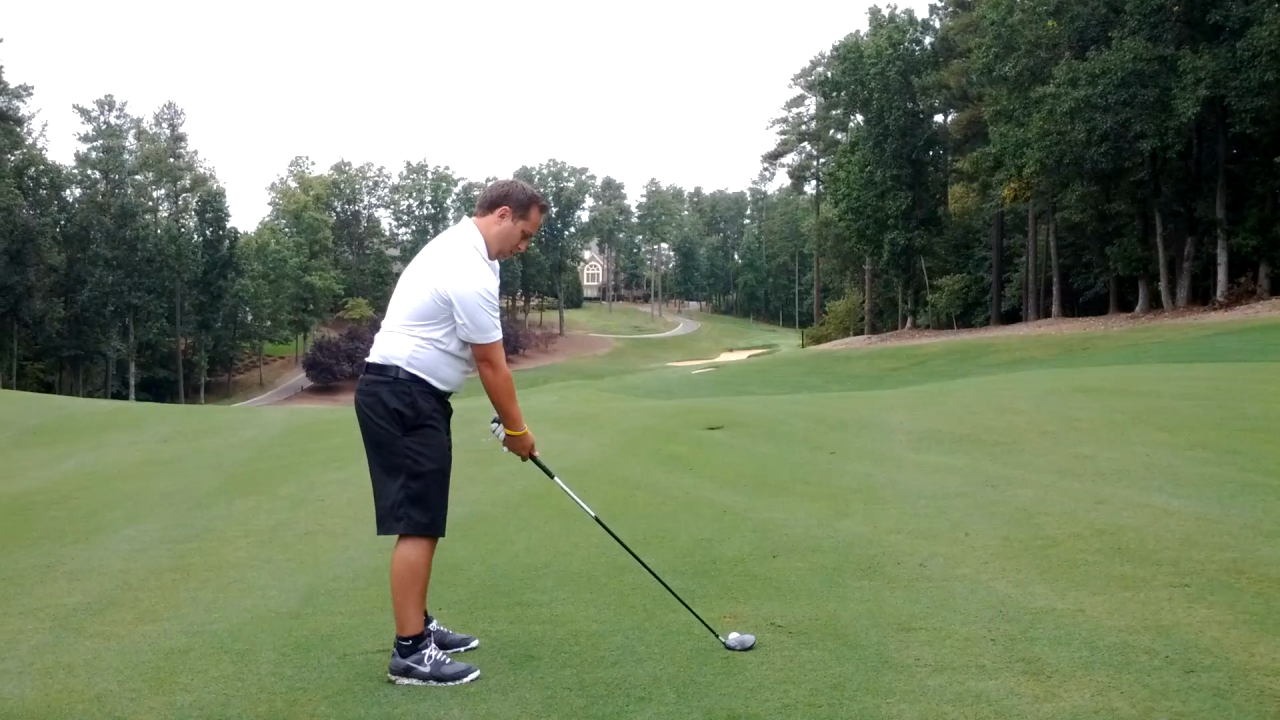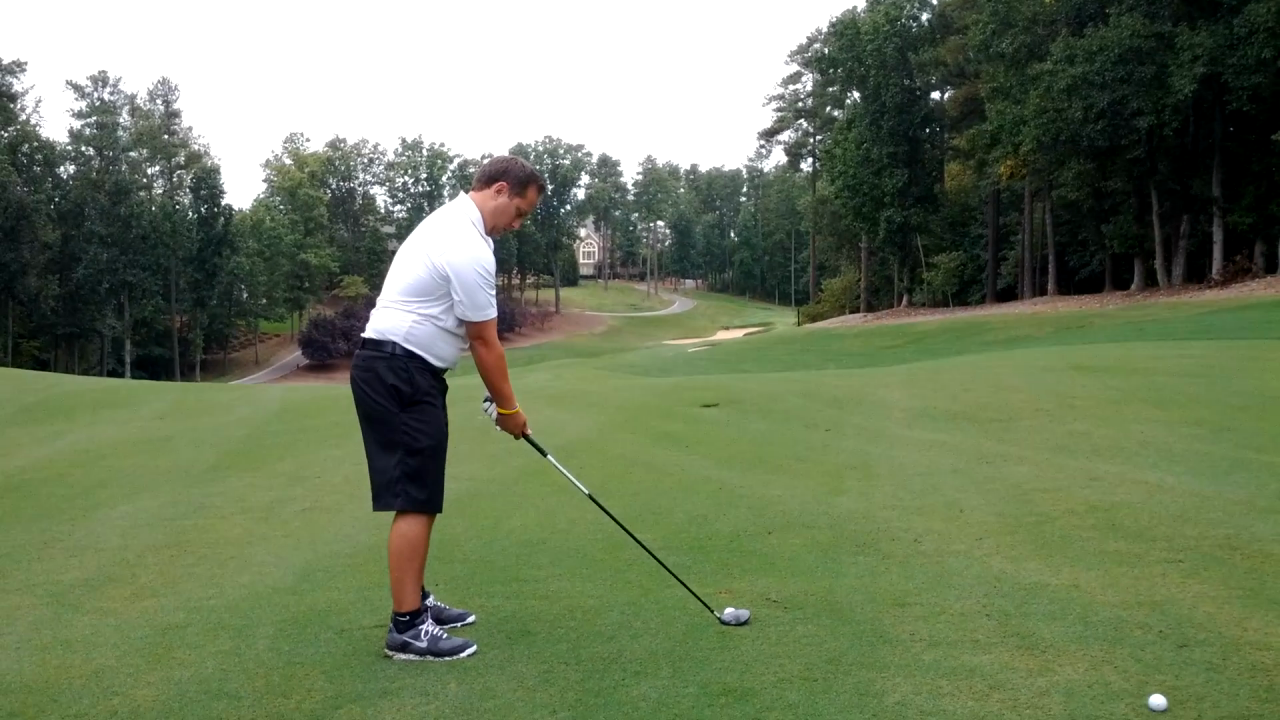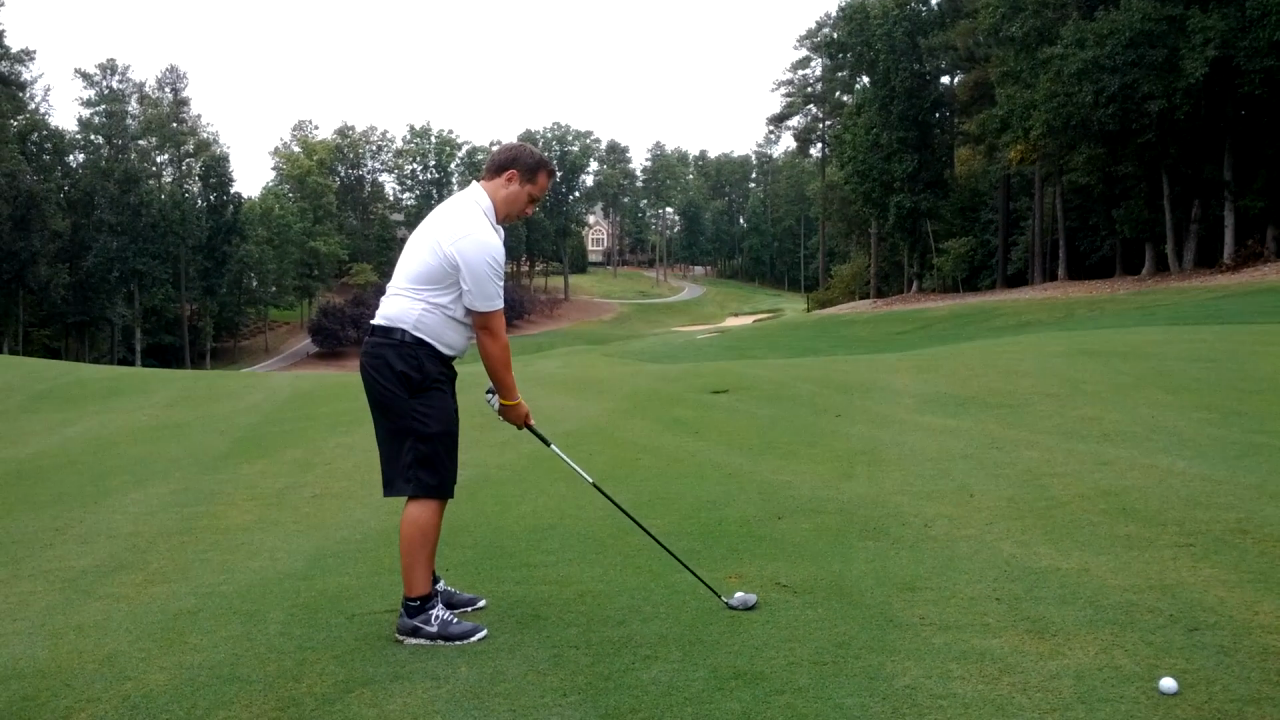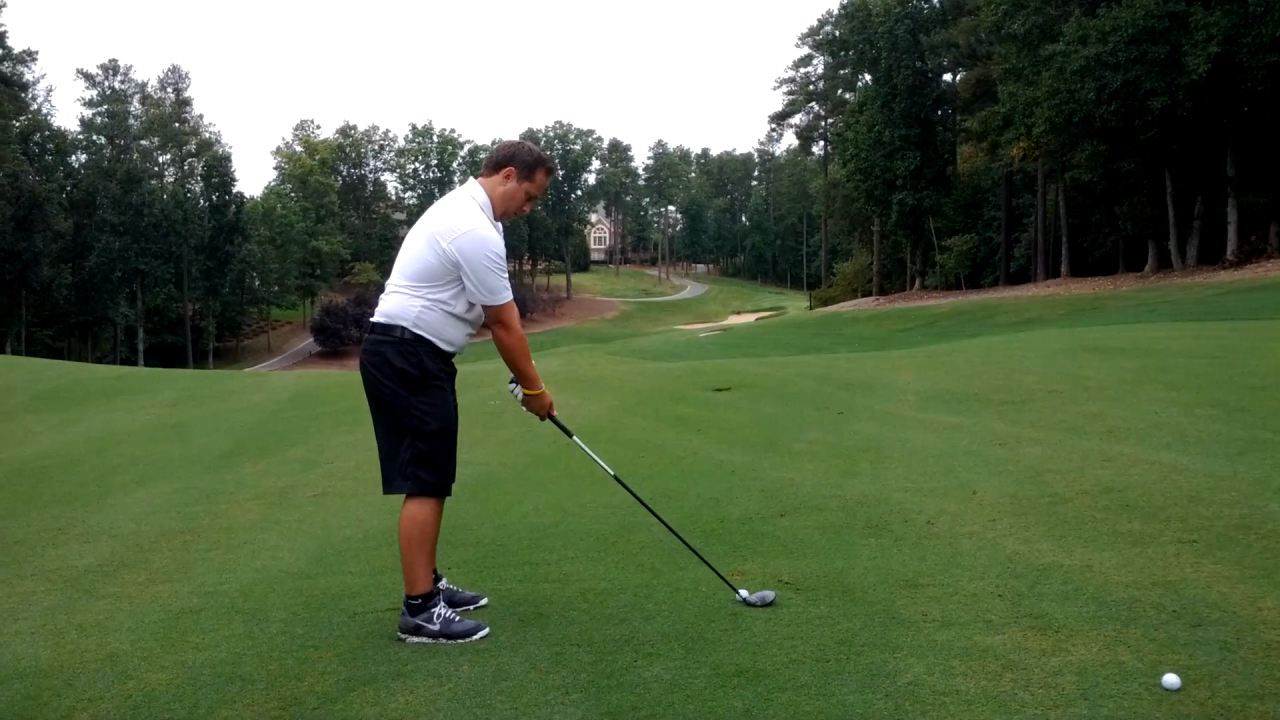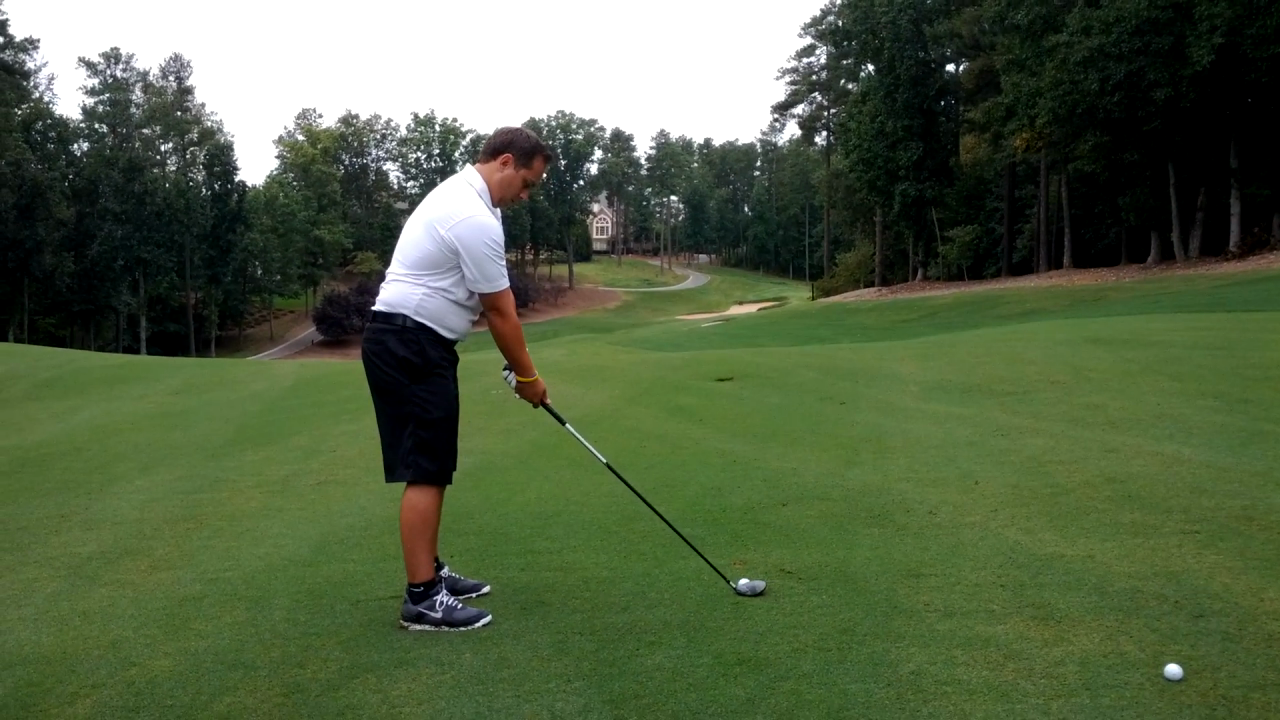
dt=0.5s
person 1, frame 1
left shoulder: (454, 244)
right shoulder: (471, 272)
right elbow: (491, 364)
right wrist: (516, 429)
left hip: (406, 392)
right hip: (402, 397)
left knee: (423, 518)
right knee: (418, 521)
left ankle: (418, 625)
right ankle: (410, 651)
person 1, frame 2
left shoulder: (449, 219)
right shoulder: (469, 249)
right elbow: (485, 342)
right wrist: (509, 408)
left hip: (398, 367)
right hip: (399, 373)
left knee: (420, 493)
right knee: (415, 498)
left ankle: (415, 601)
right ankle: (406, 628)
person 1, frame 3
left shoulder: (462, 208)
right shoulder: (479, 239)
right elbow: (491, 333)
right wrist: (511, 400)
left hip: (405, 354)
right hip: (407, 359)
left knee: (430, 479)
right knee: (427, 483)
left ankle: (425, 587)
right ankle: (417, 612)
person 1, frame 4
left shoulder: (461, 206)
right shoulder: (477, 233)
left elbow: (495, 314)
right elbow: (504, 324)
left wrist: (525, 375)
right wrist: (534, 389)
left hip: (408, 352)
right hip: (406, 356)
left knee: (430, 477)
right knee: (424, 481)
left ankle: (427, 584)
right ankle: (419, 611)
person 1, frame 5
left shoulder: (459, 192)
right shoulder: (474, 220)
left elbow: (493, 302)
right elbow: (499, 311)
left wrist: (518, 363)
right wrist: (527, 375)
left hip: (411, 341)
right hip: (409, 345)
left knee: (432, 466)
right knee: (425, 470)
left ankle: (430, 572)
right ankle: (421, 599)
